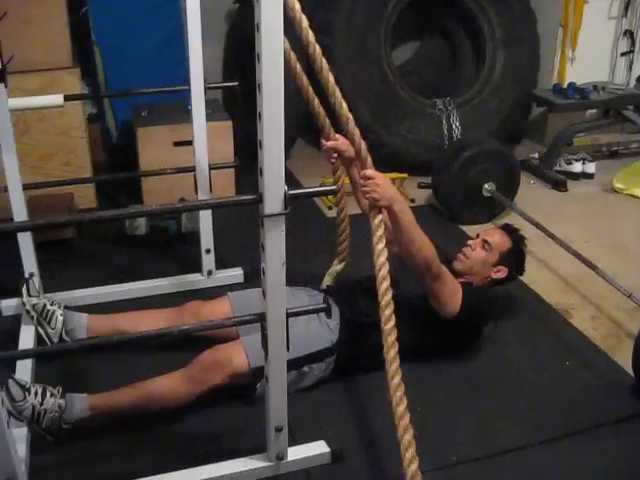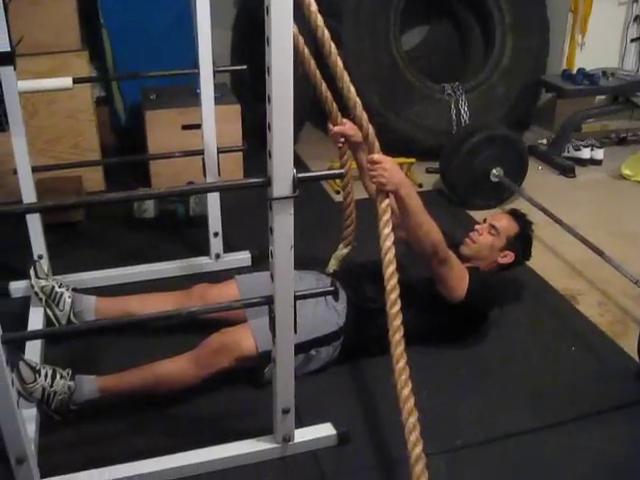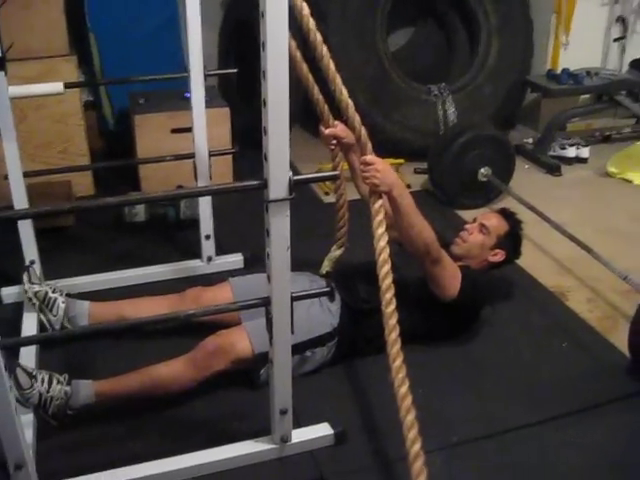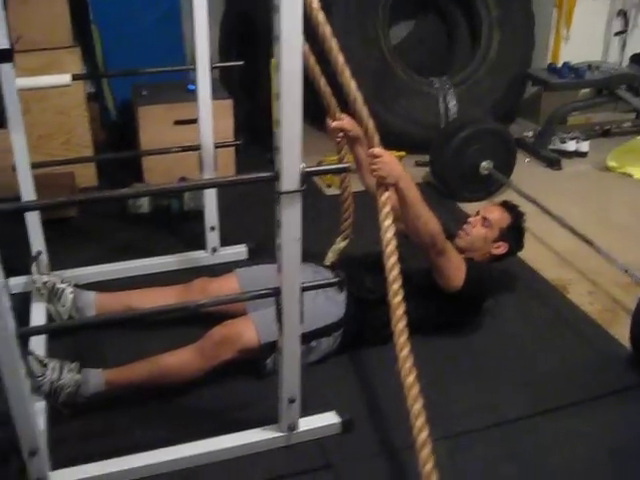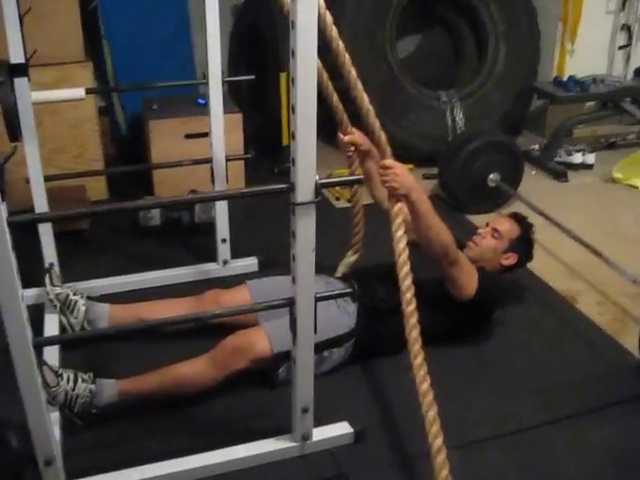
dt=0.3s
person 1, frame 1
left shoulder: (468, 308)
right shoulder: (445, 275)
left elbow: (427, 270)
right elbow: (388, 233)
left wrist: (396, 203)
right wrist: (353, 165)
left hip: (338, 338)
right hip: (324, 301)
left knee: (212, 367)
right knee: (195, 312)
left ankle: (66, 409)
right ankle: (70, 326)
person 1, frame 2
left shoulder: (475, 293)
right shoulder: (452, 258)
left elbow: (435, 255)
right elbow: (397, 221)
left wrist: (404, 188)
right wrist: (361, 149)
left hip: (344, 322)
right hip: (330, 284)
left knee: (220, 350)
right knee: (201, 295)
left ankle: (73, 389)
right ankle: (78, 306)
person 1, frame 3
left shoulder: (466, 292)
right shoulder: (441, 260)
left elbow: (428, 253)
right elbow: (386, 214)
left wrist: (396, 188)
right wrist: (352, 151)
left hip: (339, 321)
right hip: (324, 285)
left knee: (216, 352)
right knee: (196, 299)
left ankle: (71, 395)
right ankle: (72, 313)
person 1, frame 4
left shoulder: (469, 282)
right shoulder: (444, 251)
left elbow: (434, 245)
right elbow: (387, 203)
left wrist: (403, 180)
right wrist: (358, 142)
left hip: (343, 314)
right hip: (327, 277)
left knee: (223, 341)
right knee: (201, 289)
left ankle: (83, 382)
right ankle: (81, 304)
person 1, frame 5
left shoulder: (481, 291)
right shoulder: (456, 260)
left elbow: (446, 255)
right elbow: (394, 211)
left wrist: (415, 192)
right wrist: (368, 155)
left hip: (355, 323)
right hip: (340, 288)
left knee: (235, 351)
right knee: (214, 300)
left ankle: (97, 393)
right ankle: (94, 316)
